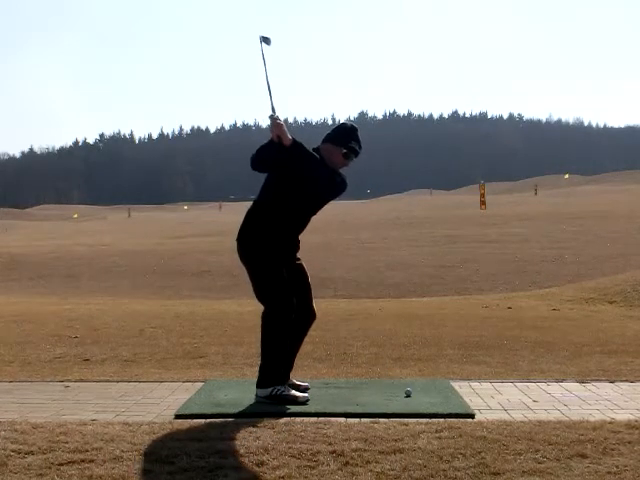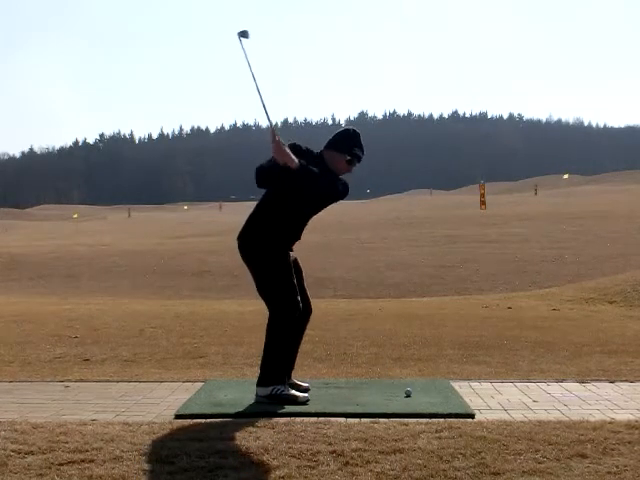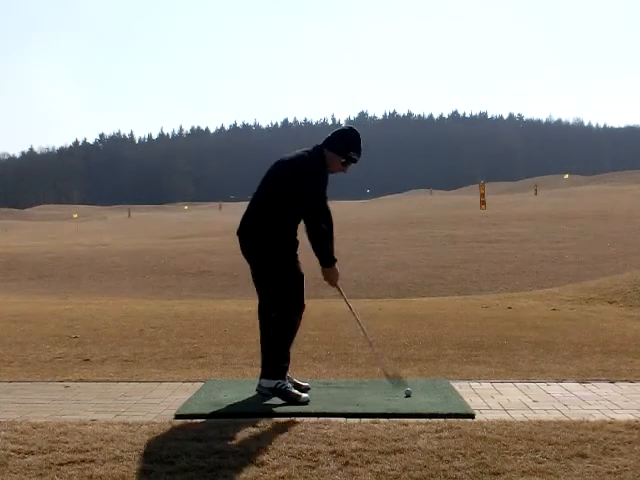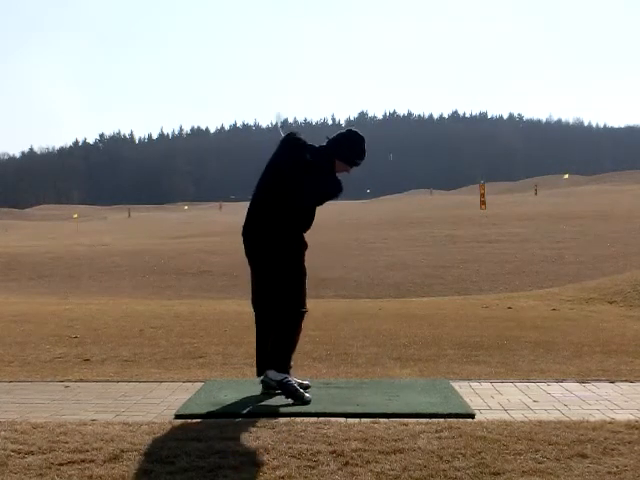
dt=0.5s
person 1, frame 1
left shoulder: (336, 182)
right shoulder: (287, 154)
left elbow: (316, 171)
right elbow: (257, 162)
left wrist: (290, 142)
right wrist: (276, 141)
left hip: (286, 247)
right hip: (257, 242)
left knee: (304, 312)
right knee: (280, 307)
left ankle: (280, 375)
right ankle: (268, 385)
person 1, frame 2
left shoulder: (338, 186)
right shoulder: (298, 153)
left elbow: (320, 185)
right elbow: (262, 178)
left wrist: (295, 165)
right wrist: (279, 160)
left hip: (281, 246)
right hip: (259, 242)
left knee: (301, 310)
right knee: (286, 309)
left ankle: (282, 376)
right ankle: (269, 384)
person 1, frame 3
left shoulder: (313, 169)
right shoulder: (307, 168)
left elbow: (321, 217)
right elbow: (314, 218)
left wrist: (328, 259)
right wrist: (327, 263)
left hip: (257, 236)
right hip: (268, 238)
left knee: (272, 305)
right knee: (291, 304)
left ankle: (275, 373)
right ankle: (272, 377)
person 1, frame 4
left shoulder: (293, 145)
right shoulder: (331, 184)
left hip: (254, 235)
right hip: (285, 240)
left knee: (265, 306)
right knee: (293, 307)
left ankle: (270, 374)
right ankle: (278, 371)
